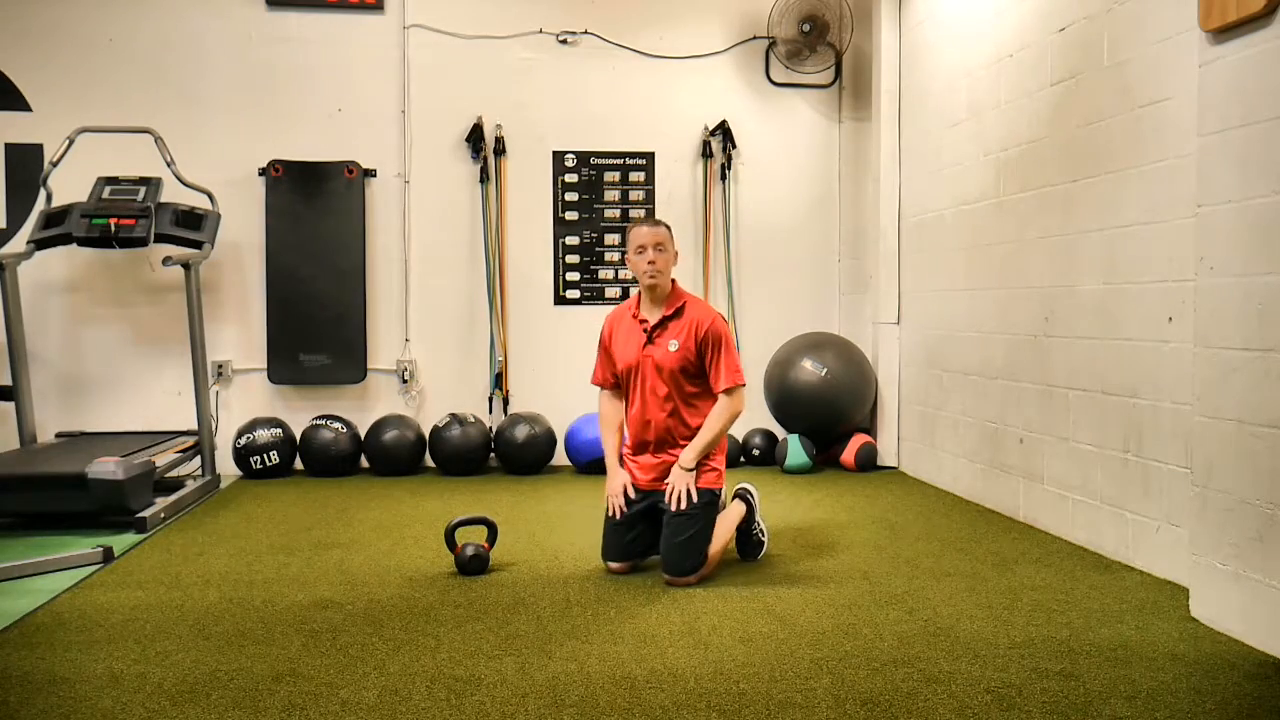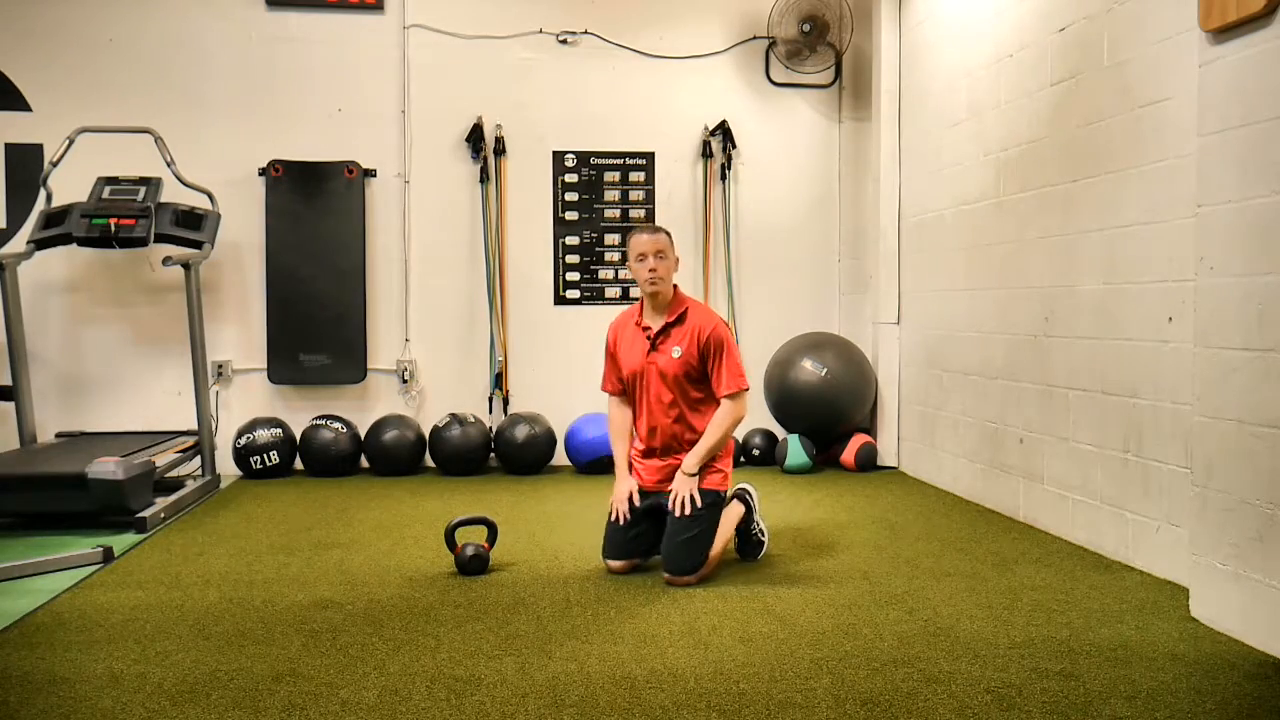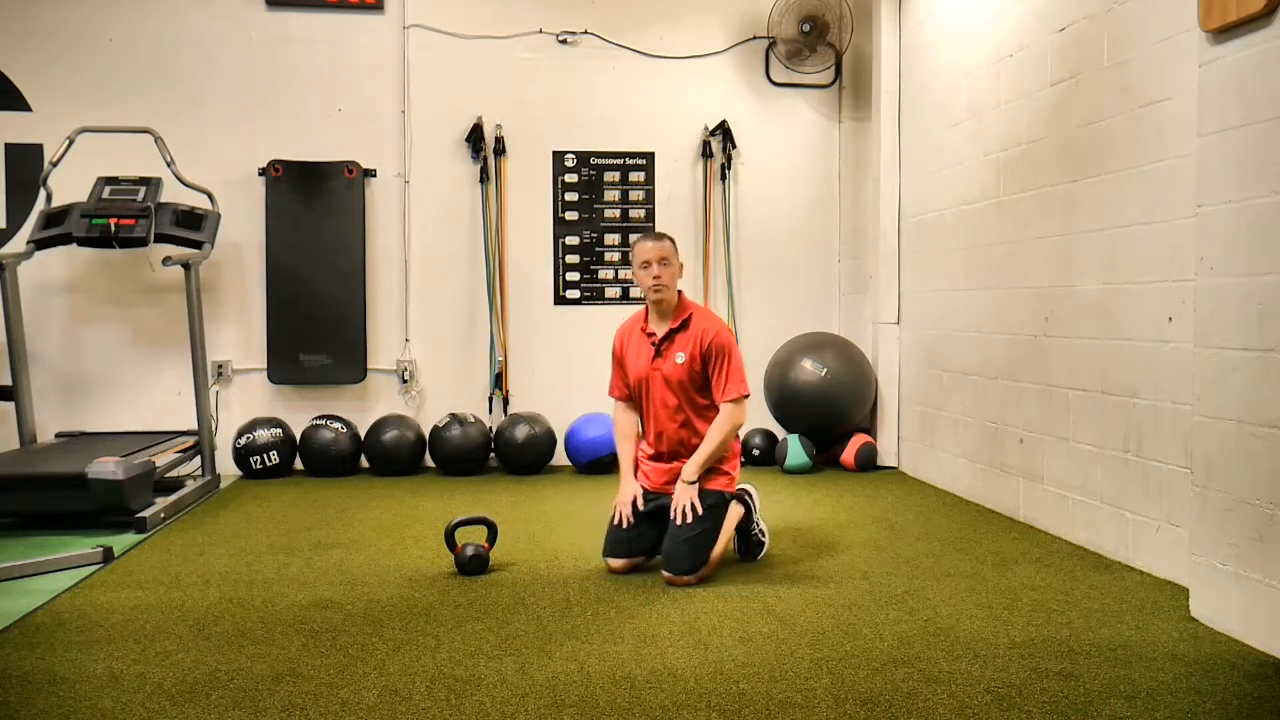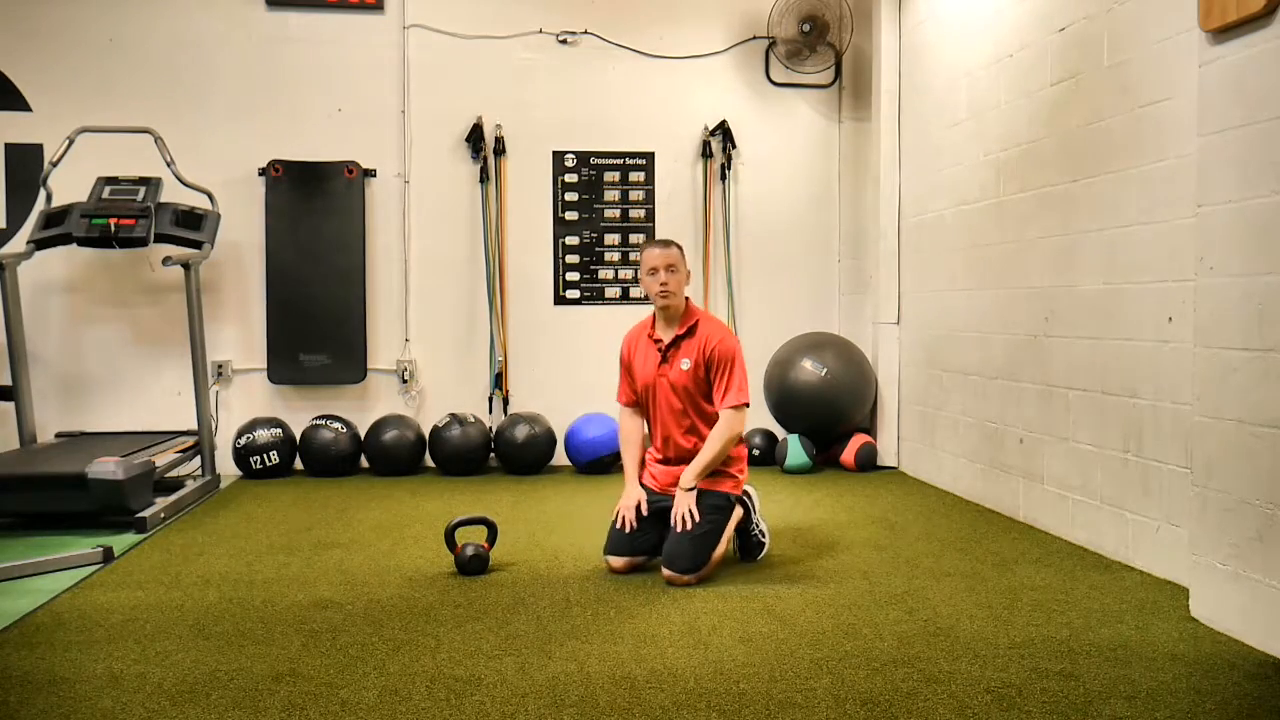
dt=0.1s
person 1, frame 1
left shoulder: (705, 321)
right shoulder: (615, 323)
left elbow: (732, 400)
right elbow: (610, 395)
left wrist: (687, 462)
right wrist: (612, 464)
left hip: (691, 470)
right hip: (636, 471)
left knee: (681, 574)
right knee: (618, 563)
left ankle: (740, 509)
right ankle: (695, 516)
person 1, frame 2
left shoulder: (707, 326)
right shoulder: (619, 330)
left elbow: (734, 407)
right elbow: (619, 402)
left wrist: (690, 467)
right wrist: (622, 472)
left hip: (701, 469)
right hip: (644, 472)
left knee: (680, 573)
right knee: (618, 562)
left ankle: (738, 509)
right ankle: (677, 525)
person 1, frame 3
left shoulder: (711, 332)
right shoulder: (626, 336)
left elbow: (733, 414)
right elbow: (625, 408)
left wrist: (689, 476)
right wrist: (627, 477)
left hip: (706, 473)
right hip: (651, 474)
left knee: (680, 573)
right knee: (619, 561)
left ankle: (738, 510)
right ankle: (678, 526)
person 1, frame 4
left shoulder: (717, 339)
right shoulder: (633, 342)
left elbow: (732, 423)
right elbow: (631, 414)
left wrist: (689, 482)
right wrist: (631, 482)
left hip: (713, 475)
right hip: (658, 476)
left knee: (679, 572)
right knee: (618, 560)
left ankle: (738, 516)
right ankle: (678, 529)
